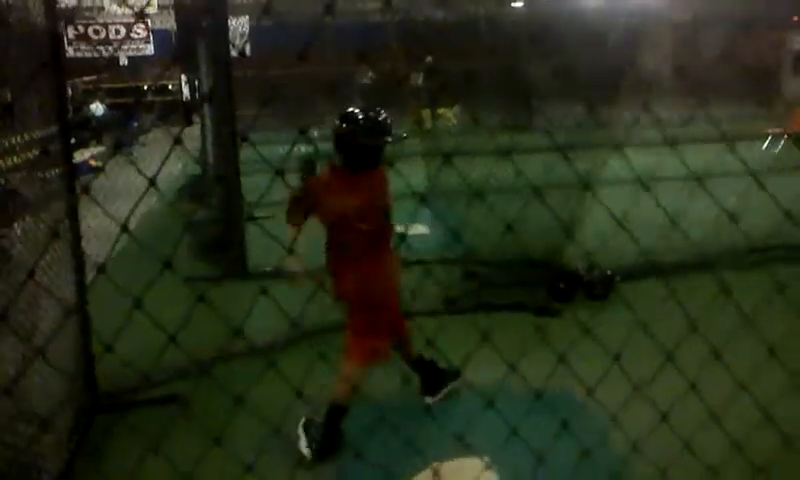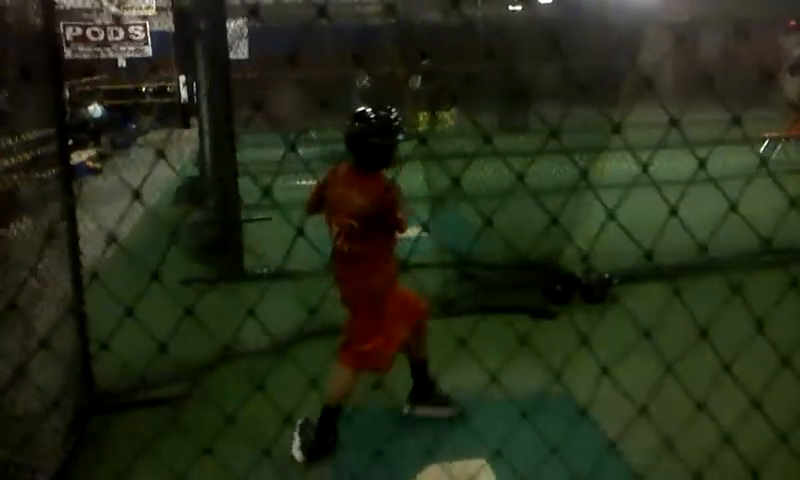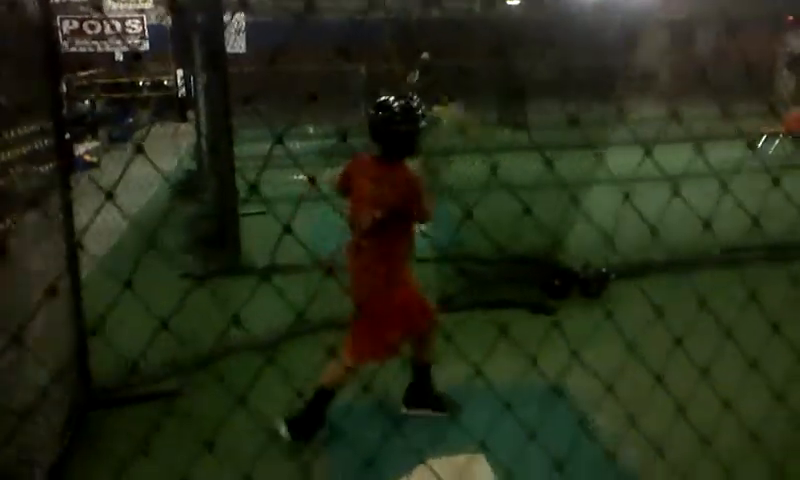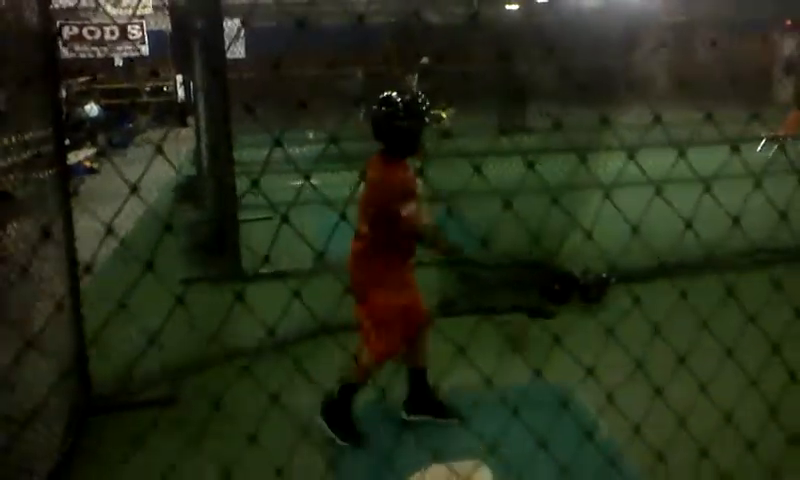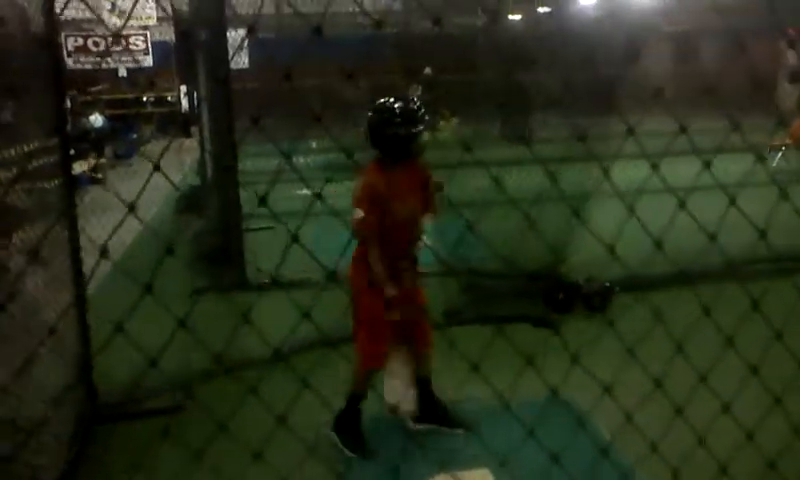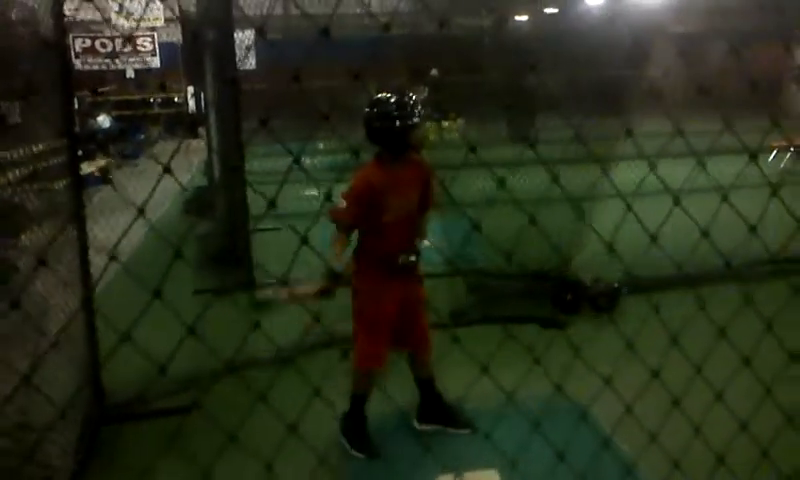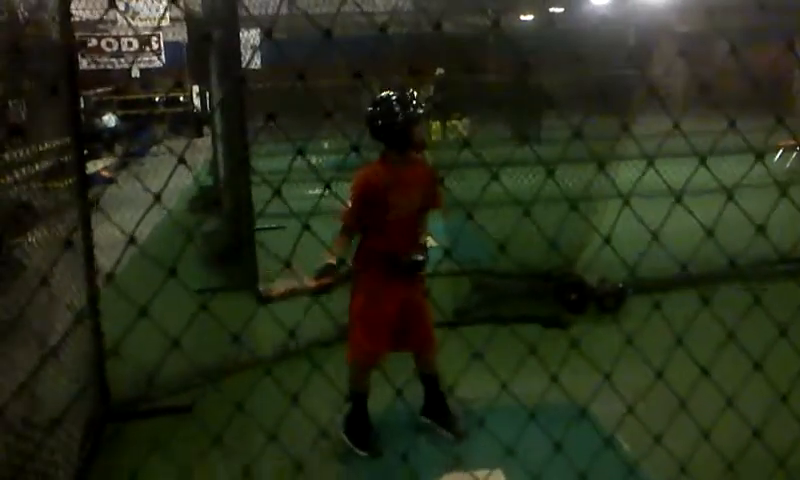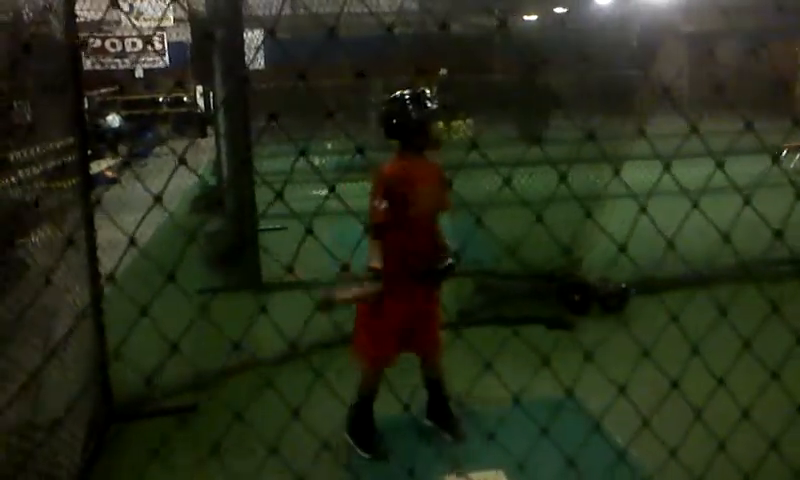
dt=0.2s
person 1, frame 1
left shoulder: (318, 183)
right shoulder: (376, 181)
left elbow: (294, 218)
left hip: (345, 274)
right hip: (374, 278)
left knee: (391, 322)
right knee: (362, 351)
left ankle: (429, 377)
right ankle: (327, 432)
person 1, frame 2
left shoulder: (337, 175)
right shoulder: (385, 187)
left elbow: (311, 207)
right elbow: (400, 225)
left hip: (352, 271)
right hip: (370, 282)
left knee: (415, 314)
right knee: (356, 357)
left ankle: (423, 392)
right ankle: (320, 436)
person 1, frame 3
left shoulder: (361, 164)
right shoulder: (407, 180)
left elbow: (339, 187)
right elbow: (422, 214)
left hip: (386, 269)
right hip: (383, 274)
left knee: (423, 321)
right knee: (361, 349)
left ankle: (420, 391)
right ankle: (307, 416)
person 1, frame 4
left shoulder: (393, 163)
right shoulder: (394, 178)
left elbow: (415, 216)
right elbow: (418, 229)
left wrist: (425, 224)
right wrist: (446, 246)
left hip: (394, 264)
right hip: (375, 270)
left knee: (416, 326)
right knee: (382, 346)
left ankle: (419, 397)
right ankle: (338, 406)
person 1, frame 5
left shoulder: (417, 171)
right shoulder: (372, 184)
right elbow: (369, 243)
left wrist: (412, 254)
right wrist: (386, 289)
left hip: (405, 271)
right hip: (376, 277)
left knee: (419, 338)
right knee: (372, 352)
left ankle: (425, 406)
right ankle: (348, 419)
person 1, frame 6
left shoulder: (420, 169)
right shoulder: (367, 180)
right elbow: (345, 227)
left wrist: (413, 249)
right wrist: (336, 265)
left hip: (407, 272)
right hip: (374, 276)
left knee: (419, 341)
right knee: (370, 352)
left ankle: (431, 408)
right ankle: (354, 421)
person 1, frame 7
left shoulder: (423, 169)
right shoulder: (370, 178)
right elbow: (349, 226)
left wrist: (420, 247)
right wrist: (334, 260)
left hip: (406, 272)
right hip: (374, 275)
left knee: (422, 340)
right knee: (366, 350)
left ankle: (435, 404)
right ankle: (356, 418)
person 1, frame 8
left shoulder: (433, 169)
right shoulder: (391, 174)
right elbow: (379, 230)
left wrist: (442, 251)
right wrist: (377, 267)
left hip: (425, 274)
right hip: (394, 277)
left knee: (428, 343)
right knee: (378, 351)
left ankle: (437, 405)
right ankle: (360, 418)
